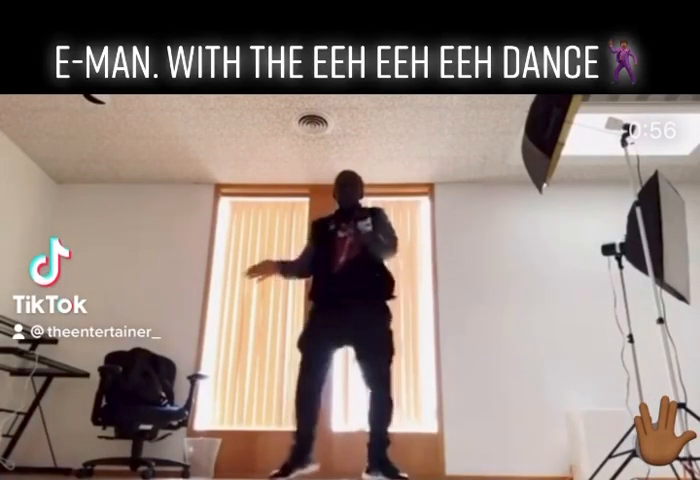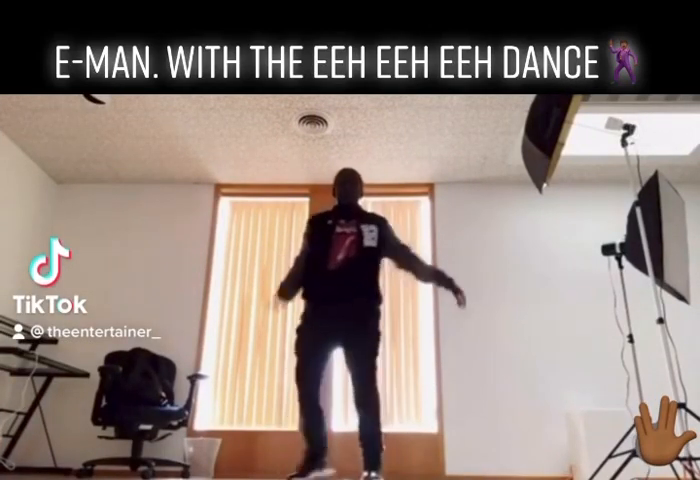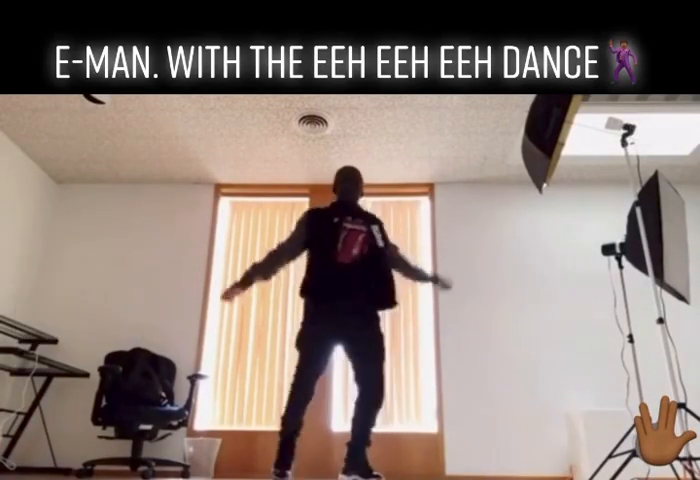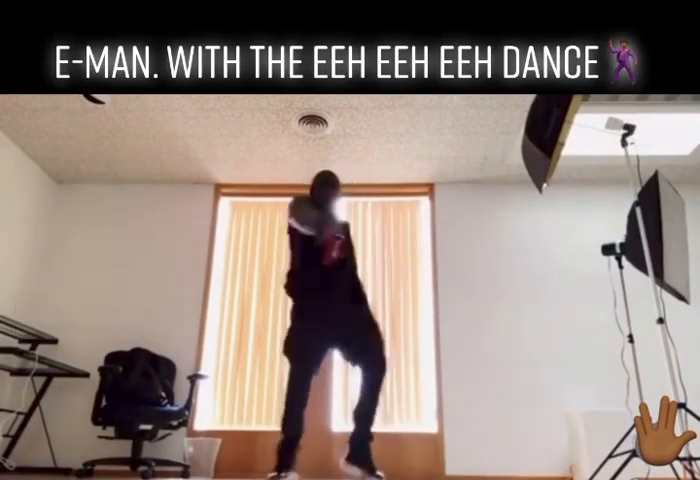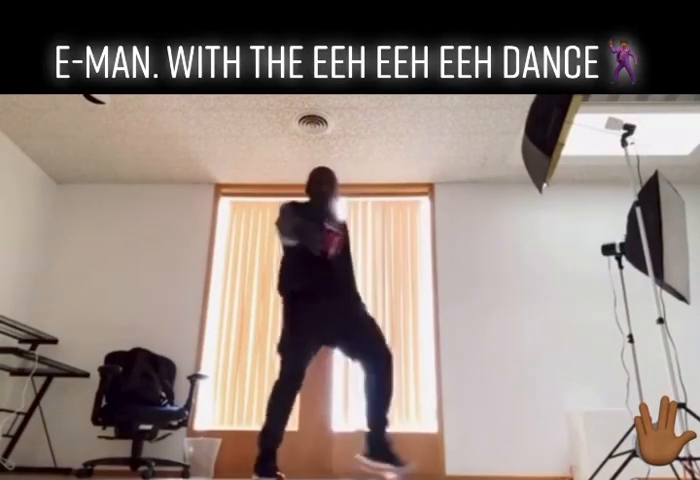
dt=0.3s
person 1, frame 1
left shoulder: (375, 218)
right shoulder: (322, 226)
left elbow: (388, 247)
right elbow: (304, 265)
left wrist: (363, 236)
right wrist: (277, 267)
left hip: (367, 308)
right hip: (328, 309)
left knee: (379, 377)
right knee: (311, 374)
right ankle: (302, 451)
person 1, frame 2
left shoulder: (377, 224)
right shoulder: (318, 223)
left elbow: (404, 256)
right elbow: (303, 264)
left wrist: (445, 280)
right wrist: (287, 289)
left hip: (361, 311)
right hip: (320, 311)
left knee: (365, 382)
right knee: (307, 377)
right ankle: (315, 453)
person 1, frame 3
left shoulder: (373, 224)
right shoulder: (316, 219)
left elbow: (393, 259)
right elbow: (287, 250)
left wrist: (425, 276)
right wrist: (248, 278)
left hip: (363, 312)
right hip: (324, 309)
left knee: (372, 382)
right knee: (306, 376)
person 1, frame 4
left shoulder: (340, 229)
right shoulder: (302, 208)
right elbow: (306, 219)
left wrist: (364, 311)
right wrist: (326, 226)
left hip: (347, 308)
right hip: (312, 306)
left knee: (374, 365)
right knee: (301, 377)
left ankle: (359, 451)
person 1, frame 5
left shoulder: (338, 225)
right shoulder: (294, 212)
right elbow: (289, 233)
left wrist: (358, 308)
right wrist: (308, 236)
left hip: (341, 305)
right hip: (306, 305)
left knee: (380, 361)
right knee: (291, 377)
left ankle: (377, 445)
